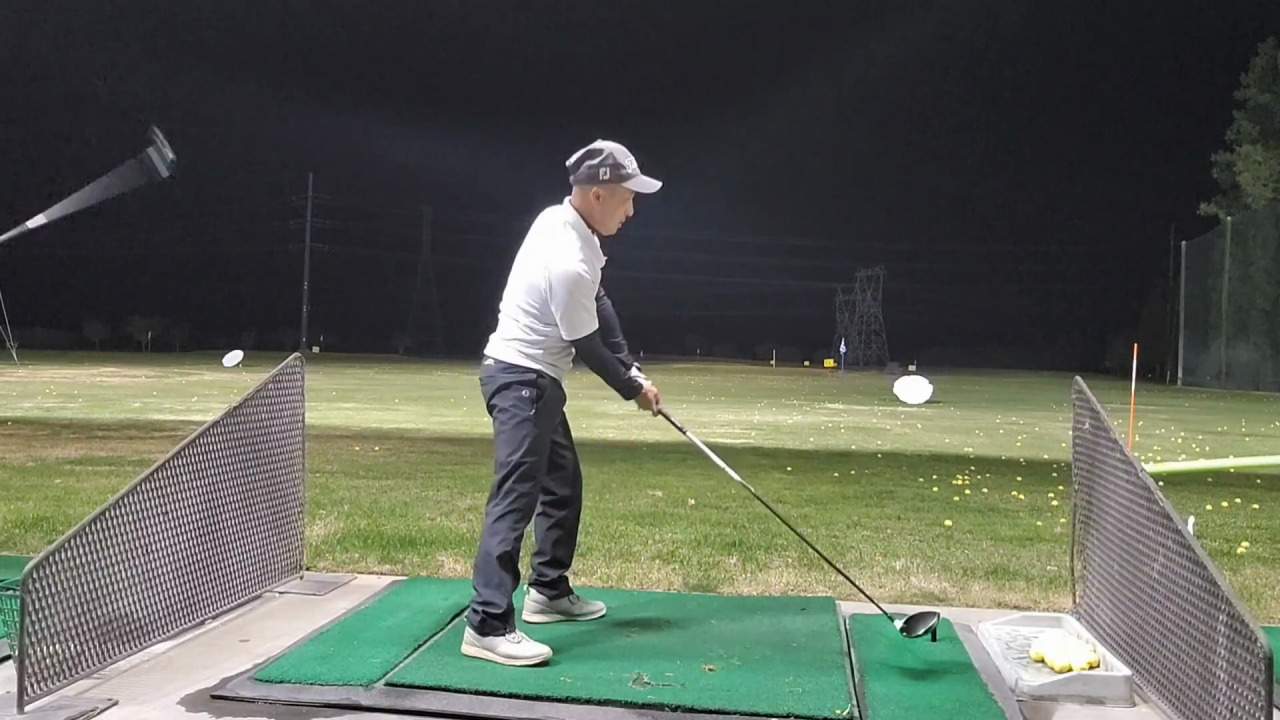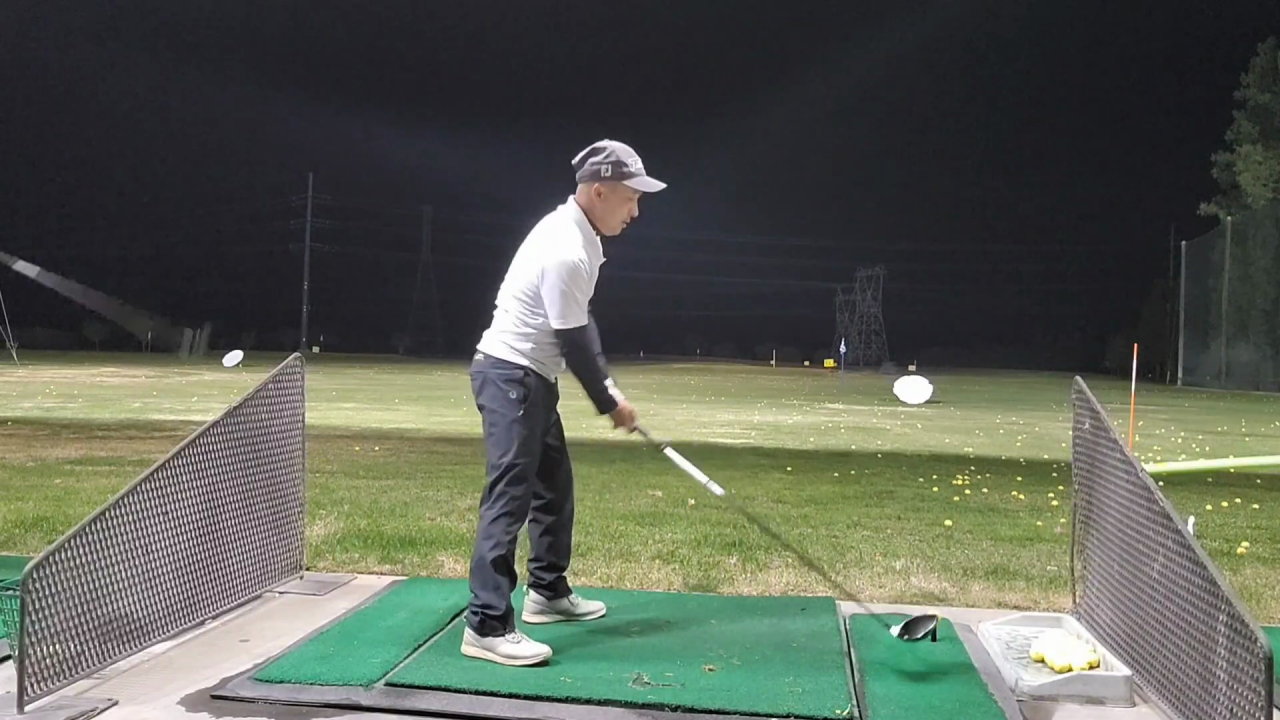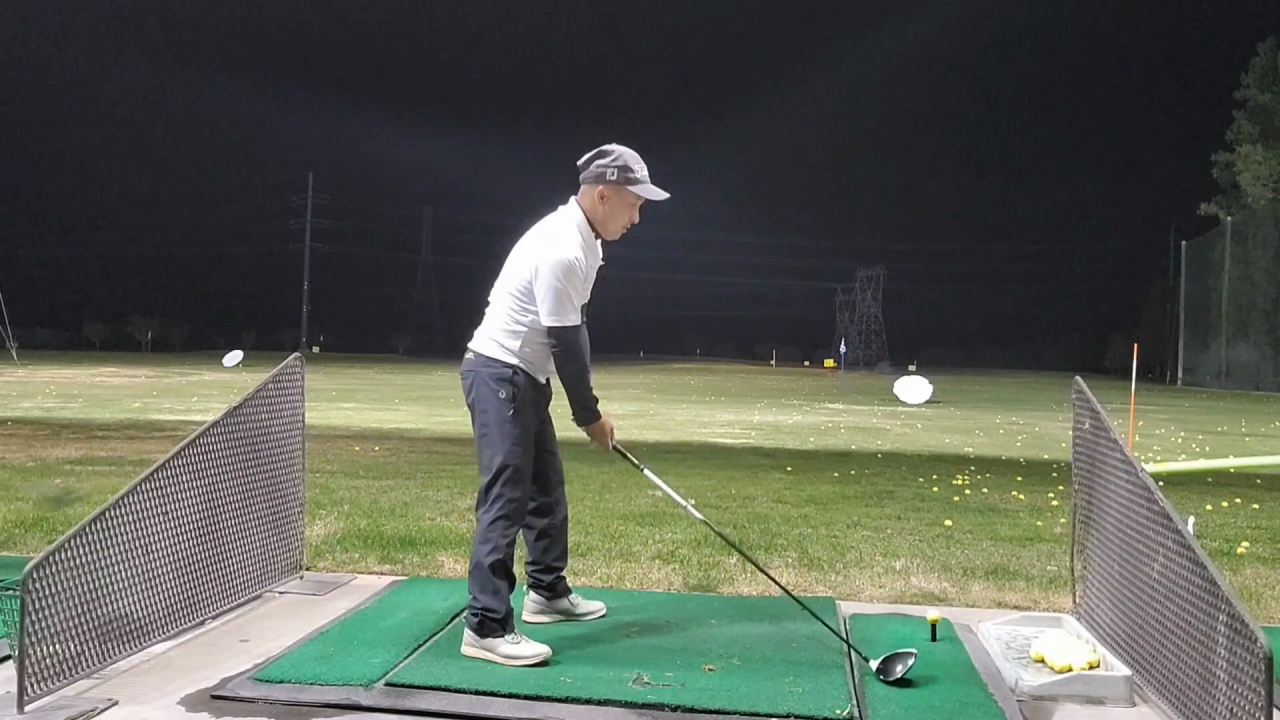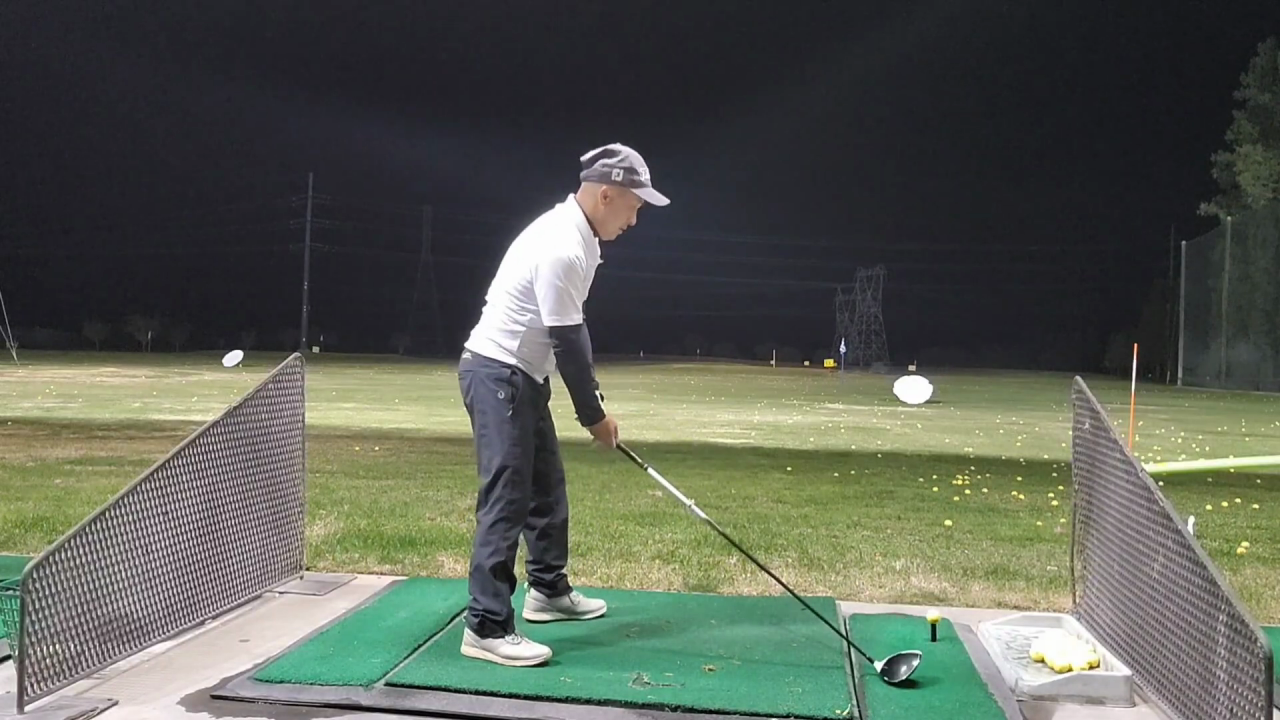
dt=0.2s
person 1, frame 1
left shoulder: (562, 221)
right shoulder: (568, 262)
left elbow: (599, 306)
right elbow: (587, 345)
left wrist: (630, 365)
right wrist: (633, 389)
left hip: (535, 378)
right hip: (521, 379)
left knee: (563, 486)
right knee: (517, 494)
left ankle: (548, 591)
right ankle: (487, 625)
person 1, frame 2
left shoulder: (575, 232)
right shoulder: (567, 252)
left elbow: (581, 325)
right elbow: (573, 341)
left wrist: (606, 384)
right wrist: (607, 403)
left hip: (530, 376)
right hip: (509, 375)
left knee: (554, 486)
right knee: (510, 494)
left ankle: (547, 591)
right ankle: (486, 625)
person 1, frame 3
left shoulder: (577, 236)
right shoulder: (563, 250)
left elbow: (570, 334)
right elbow: (564, 342)
left wrist: (587, 404)
right wrist: (588, 414)
left hip: (523, 376)
right hip: (500, 374)
left knee: (546, 485)
right knee: (506, 495)
left ankle: (546, 591)
right ankle: (486, 625)
person 1, frame 4
left shoulder: (574, 234)
right shoulder: (562, 249)
left elbow: (571, 332)
right elbow: (566, 341)
left wrist: (592, 400)
right wrist: (593, 413)
left hip: (521, 376)
right hip: (498, 374)
left knee: (546, 483)
right knee: (507, 495)
left ankle: (548, 589)
right ankle: (486, 627)
